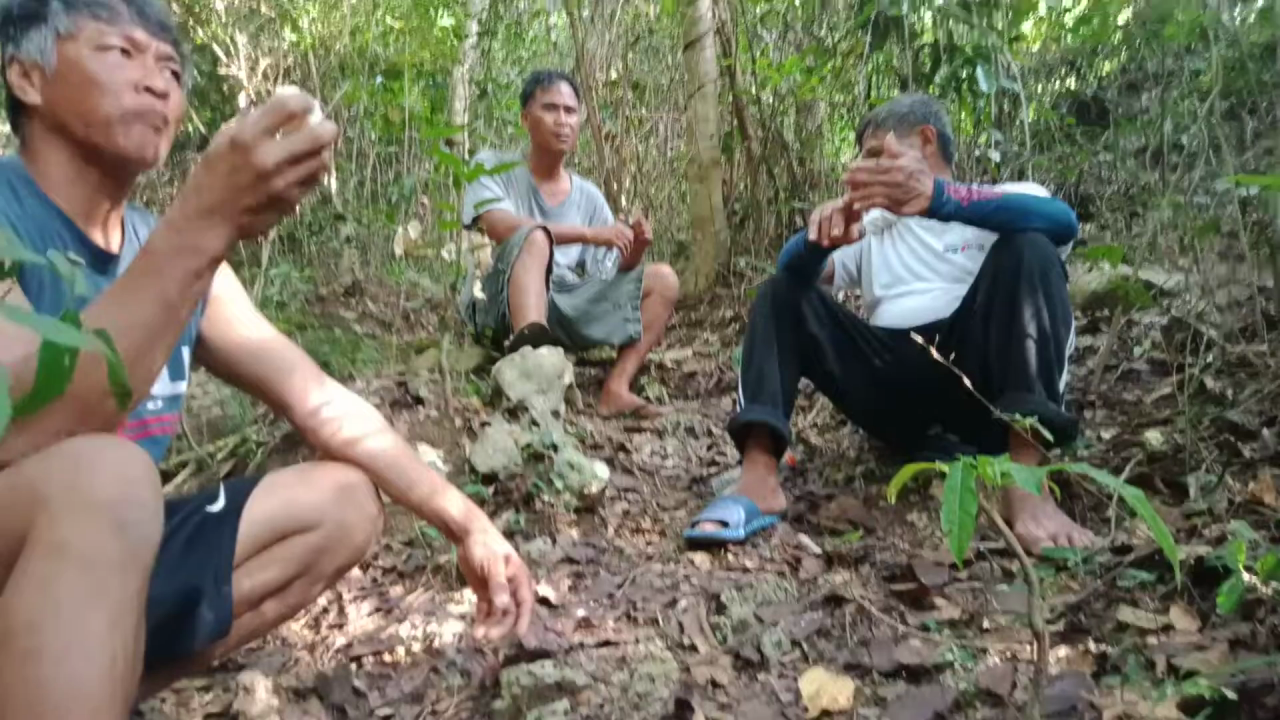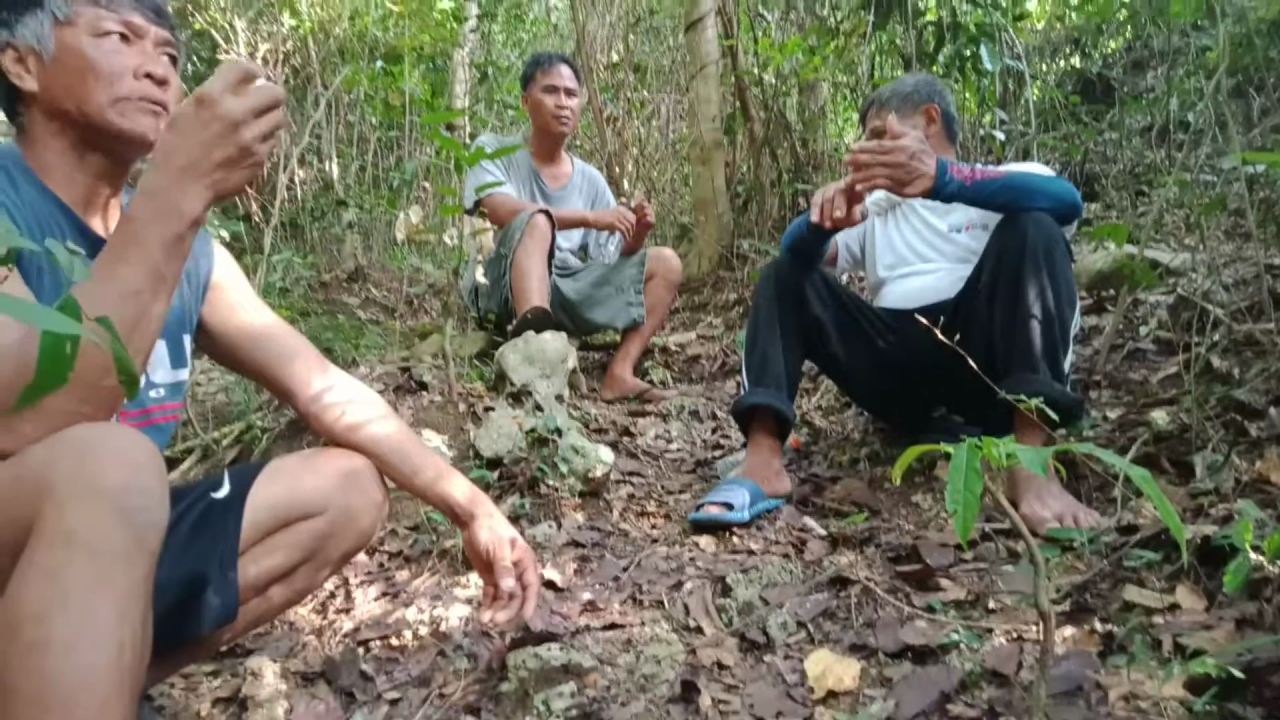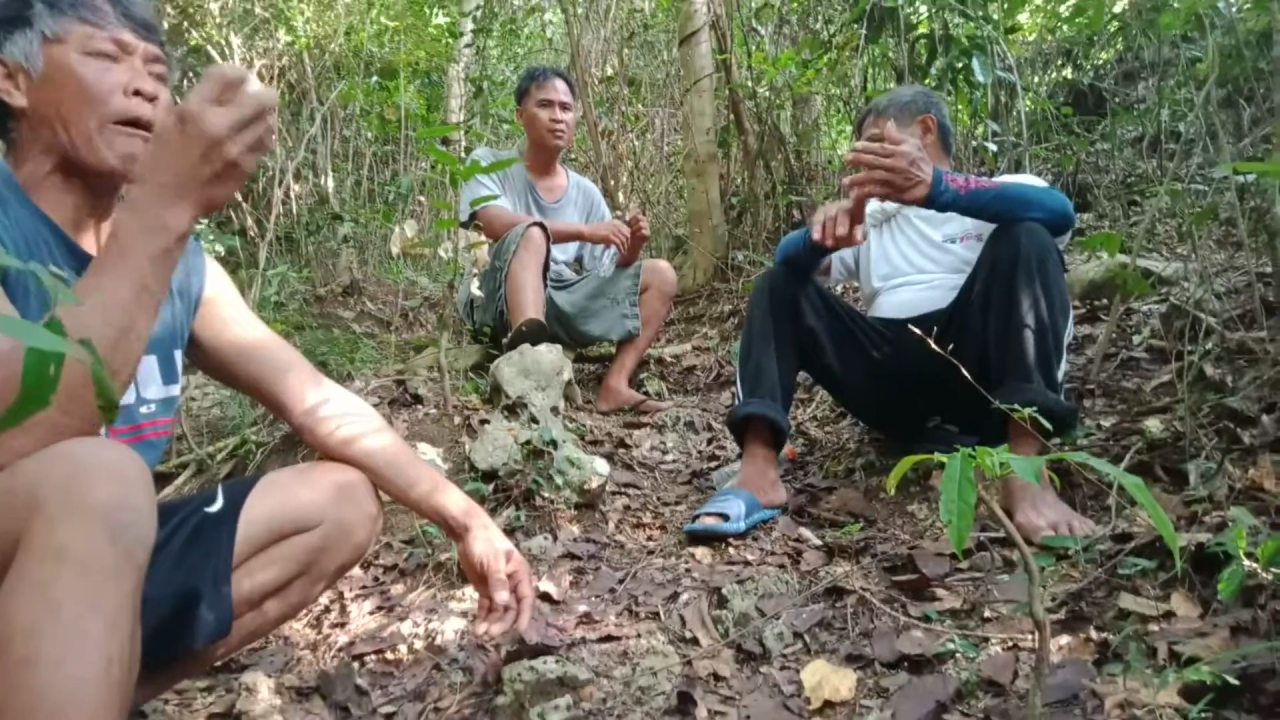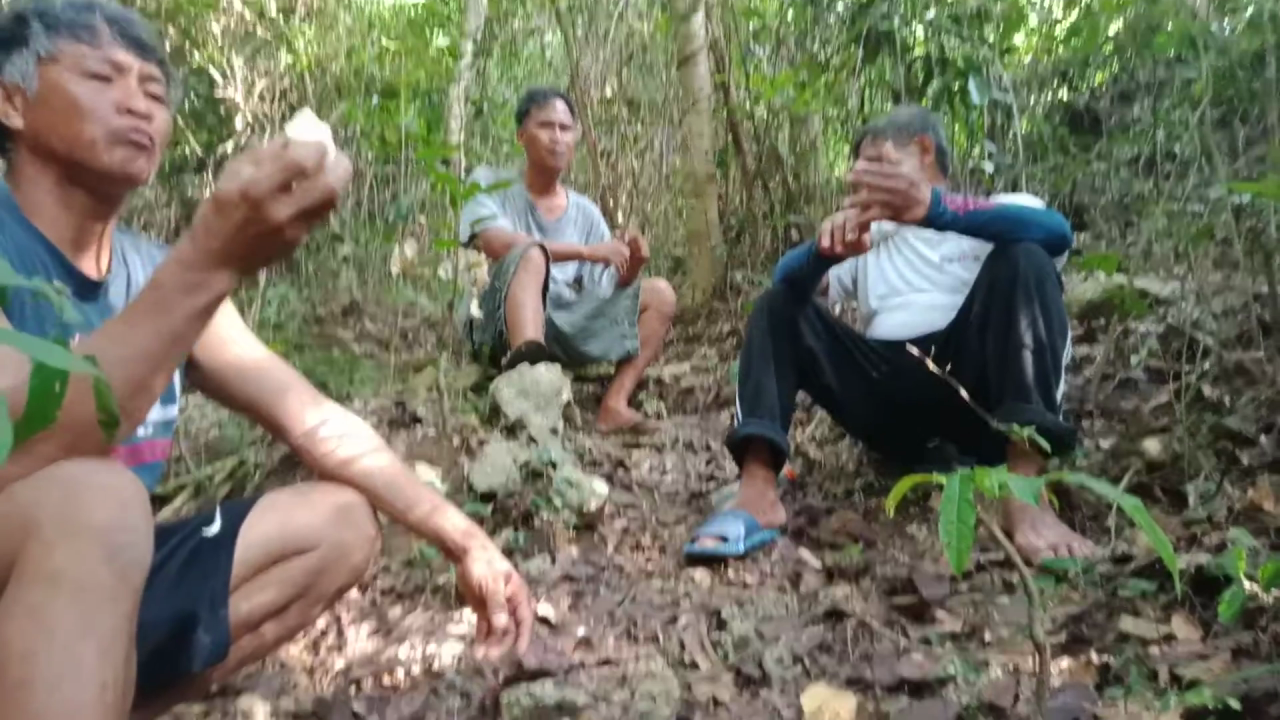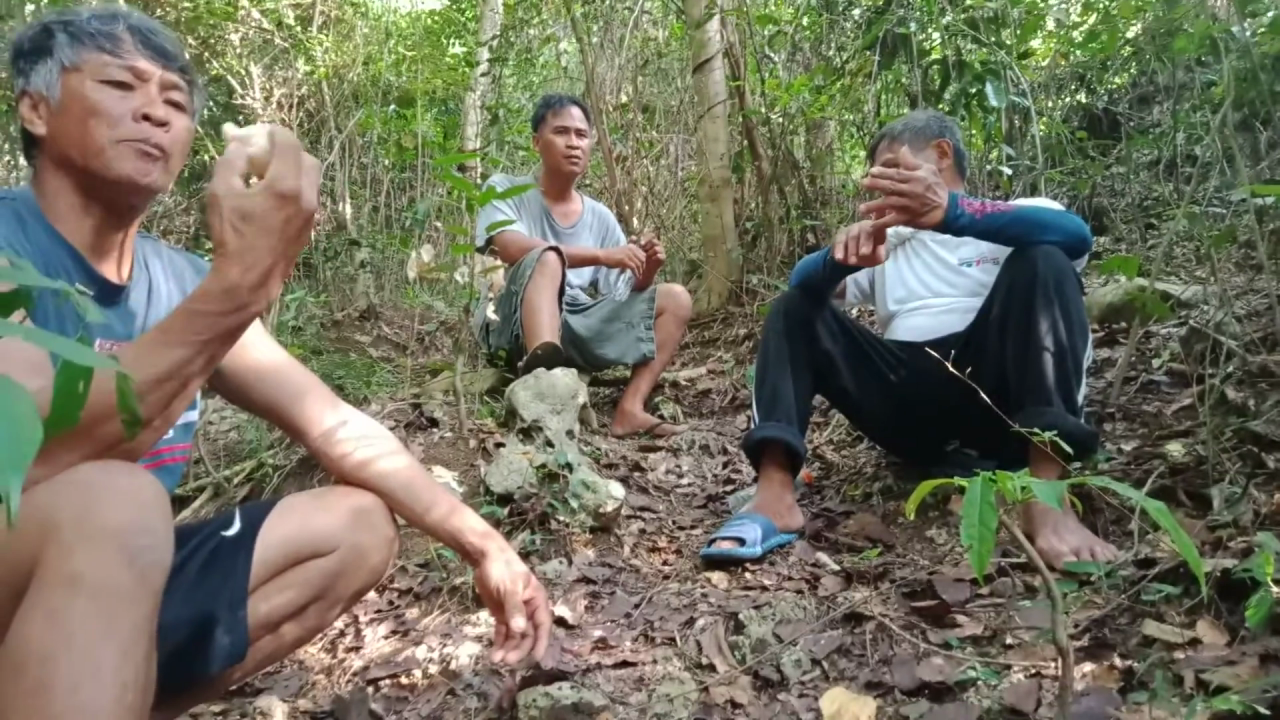
dt=0.3s
person 1, frame 1
left shoulder: (174, 253)
left elbow: (320, 400)
left wrist: (463, 521)
right wrist: (205, 224)
left hip: (103, 556)
left knee: (343, 500)
right knee: (104, 473)
person 1, frame 2
left shoulder: (187, 252)
left elbow: (324, 388)
left wrist: (469, 506)
right wrist: (177, 192)
left hip: (106, 551)
left knee: (349, 487)
person 1, frame 3
left shoulder: (178, 265)
left elbow: (317, 401)
left wrist: (462, 517)
right wrist: (166, 206)
left hip: (101, 557)
left knee: (341, 502)
right knee: (94, 477)
person 1, frame 4
left shoulder: (159, 278)
left elbow: (315, 422)
left wrist: (460, 538)
right wrist: (210, 264)
left hip: (101, 583)
left knee: (341, 522)
right knee: (92, 503)
person 1, frame 5
left shoulder: (184, 282)
left elbow: (334, 424)
left wrist: (478, 541)
right wrist: (243, 282)
left hip: (116, 582)
left knee: (358, 524)
right knee: (114, 500)
person 2, frame 1
left shoulder: (1004, 203)
right shoulder: (875, 229)
left elbow: (1061, 221)
right elbow: (792, 268)
left wrist: (936, 197)
right wrist: (822, 236)
left hip: (980, 377)
right hip: (896, 389)
left knee: (1026, 248)
right knee: (781, 292)
left ankle: (1026, 484)
right ankle: (758, 479)
person 2, frame 2
left shoulder: (1008, 182)
right shoulder: (877, 209)
left elbow: (1066, 200)
right elbow: (794, 251)
left wrist: (939, 178)
right wrist: (822, 216)
left hip: (984, 358)
right hip: (900, 372)
left knee: (1029, 229)
right knee: (783, 275)
left ankle: (1031, 463)
right ankle: (763, 461)
person 2, frame 3
left shoulder: (998, 199)
right shoulder: (872, 220)
left elbow: (1059, 211)
right elbow: (788, 259)
left wrist: (936, 187)
right wrist: (824, 234)
left hip: (977, 366)
right hip: (895, 382)
left knee: (1023, 239)
right knee: (778, 285)
left ankle: (1025, 474)
right ankle: (758, 472)
person 2, frame 4
left shoulder: (995, 218)
right shoulder: (870, 241)
left elbow: (1056, 233)
right elbow: (787, 278)
left wrist: (932, 208)
right wrist: (827, 248)
left hip: (974, 389)
right hip: (894, 405)
left knee: (1021, 258)
right knee: (777, 305)
left ankle: (1025, 494)
right ankle: (757, 492)
person 2, frame 5
left shoulder: (1016, 221)
right shoulder: (889, 244)
left elbow: (1075, 235)
right elbow: (803, 282)
left wrist: (950, 212)
right wrist: (843, 254)
left hip: (994, 391)
right hip: (911, 405)
left knee: (1040, 262)
right knee: (793, 309)
left ankle: (1046, 498)
right ankle: (774, 496)
person 3, frame 1
left shoulder: (589, 197)
right shoulder: (493, 167)
left elbow: (614, 278)
right elbow: (499, 227)
left wrist: (633, 254)
right wrist: (588, 234)
left hip: (564, 307)
right hip: (501, 304)
left knee: (663, 280)
right knee: (535, 236)
left ankle: (615, 389)
right ankle: (528, 350)
person 3, frame 2
left shoulder: (591, 179)
right shoulder: (493, 149)
left elbow: (614, 263)
right elbow: (500, 211)
left wrist: (634, 238)
right wrist: (590, 219)
left hip: (567, 291)
right hip: (501, 288)
left knee: (665, 263)
right knee: (537, 220)
left ankle: (619, 374)
right ankle: (531, 333)
person 3, frame 3
left shoulder: (586, 192)
right shoulder: (488, 163)
left elbow: (610, 275)
right elbow: (495, 224)
left wrist: (630, 250)
right wrist: (585, 232)
left hip: (562, 304)
right hip: (497, 302)
left knee: (661, 275)
right knee: (532, 232)
left ankle: (615, 385)
right ankle: (527, 347)
person 3, frame 4
left shoulder: (586, 212)
right shoulder: (489, 185)
left elbow: (609, 296)
right elbow: (496, 244)
left wrist: (629, 270)
right wrist: (585, 252)
left hip: (562, 325)
right hip: (498, 322)
left knee: (659, 295)
right knee: (531, 254)
left ankle: (614, 405)
right ankle: (525, 366)
person 3, frame 5
left shoulder: (601, 218)
right shoulder: (505, 189)
left elbow: (624, 299)
right elbow: (511, 249)
left wrist: (645, 273)
right wrist: (601, 256)
left hip: (577, 328)
right hip: (514, 326)
left knee: (675, 299)
right knee: (548, 257)
left ankle: (630, 409)
right ankle: (541, 371)
